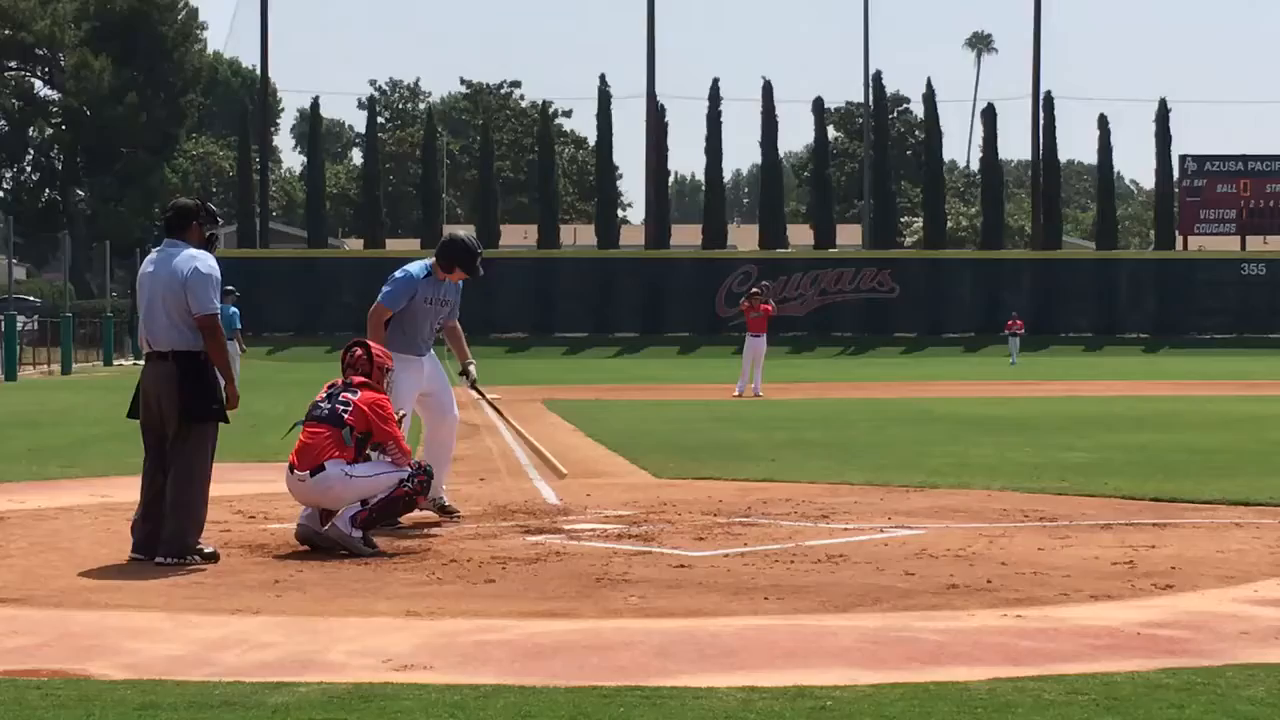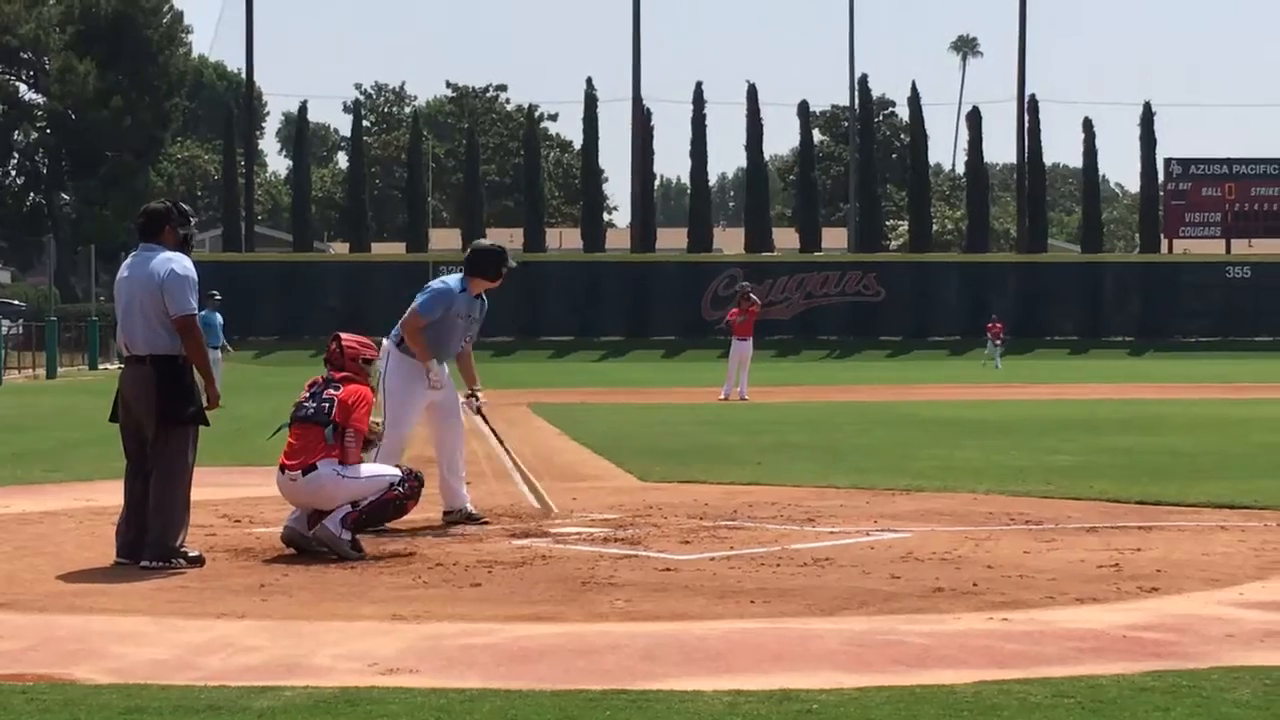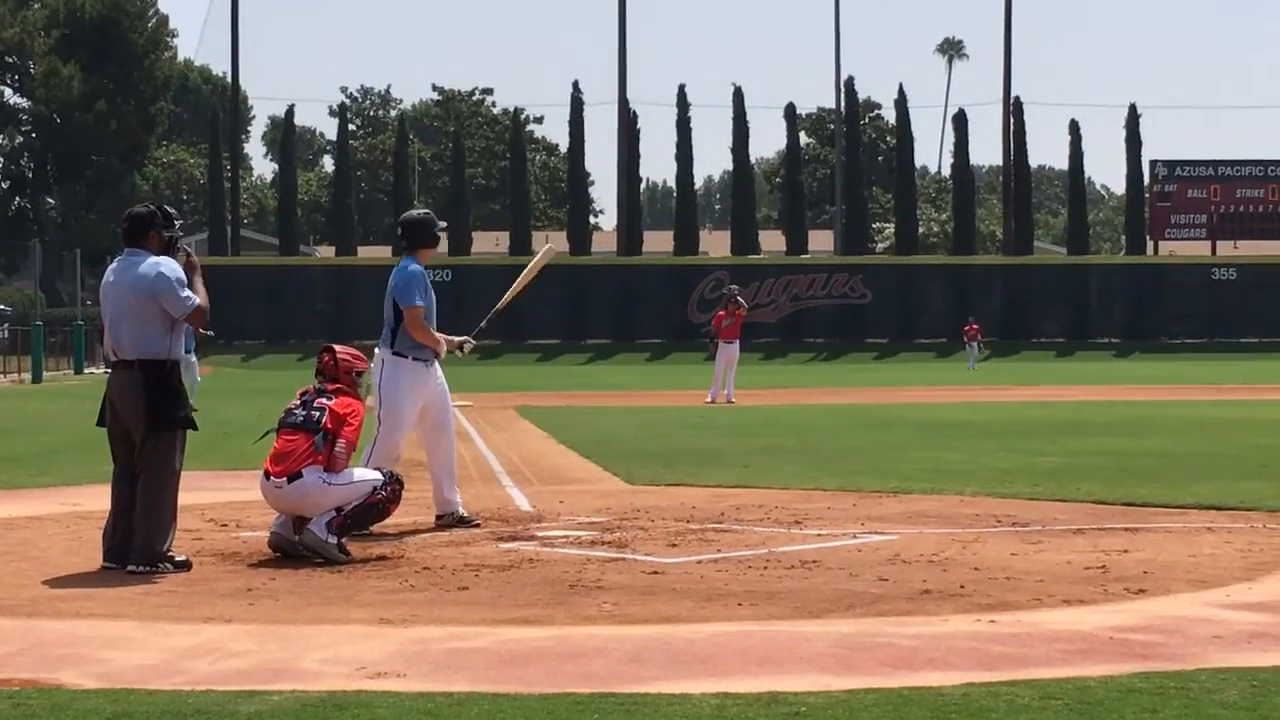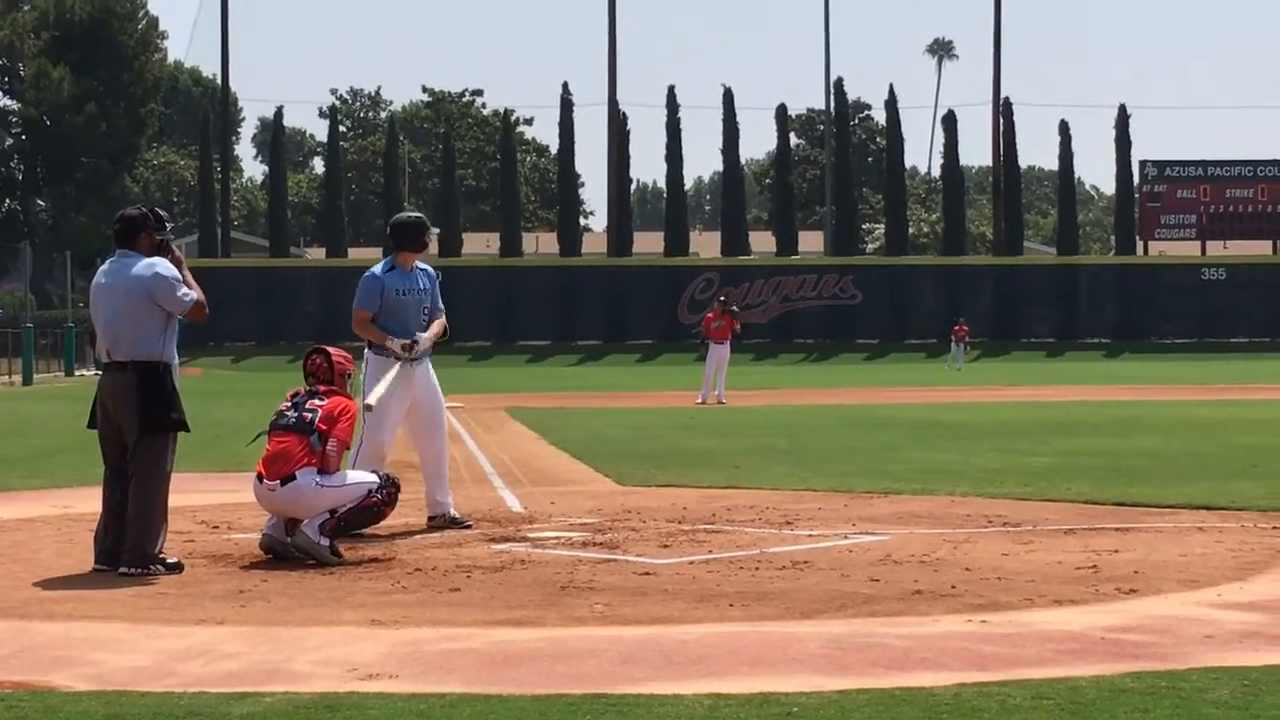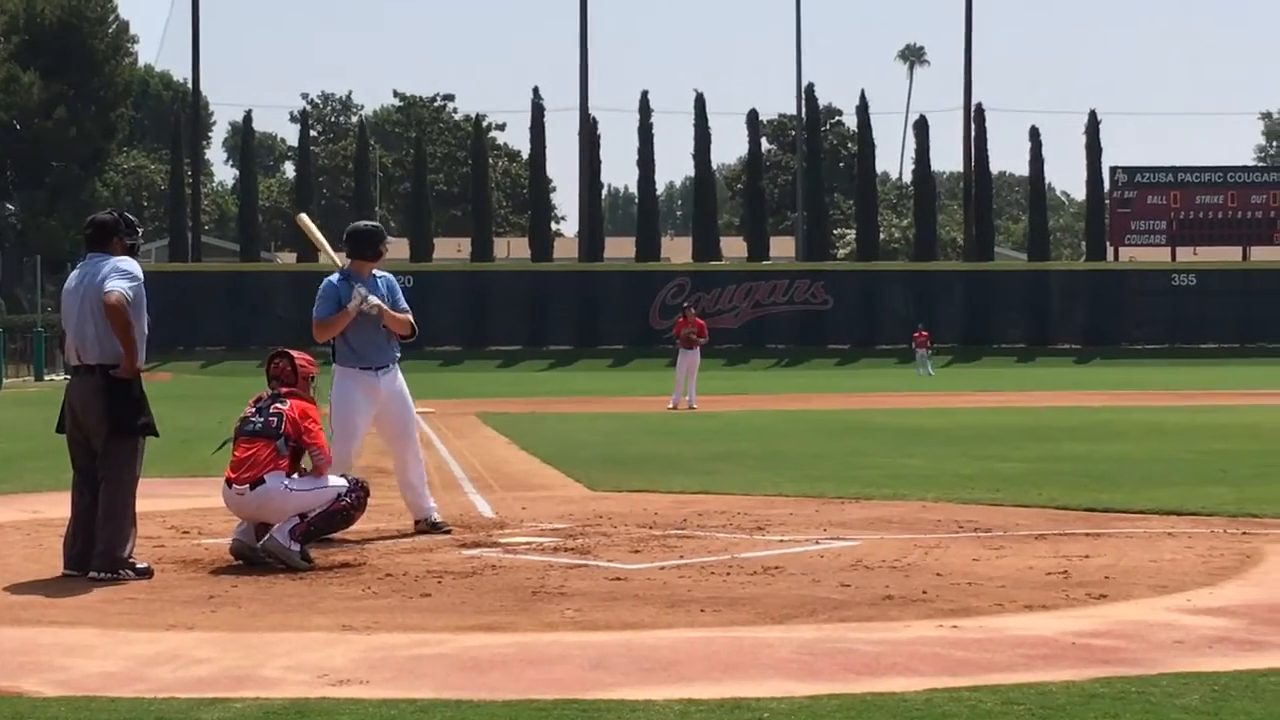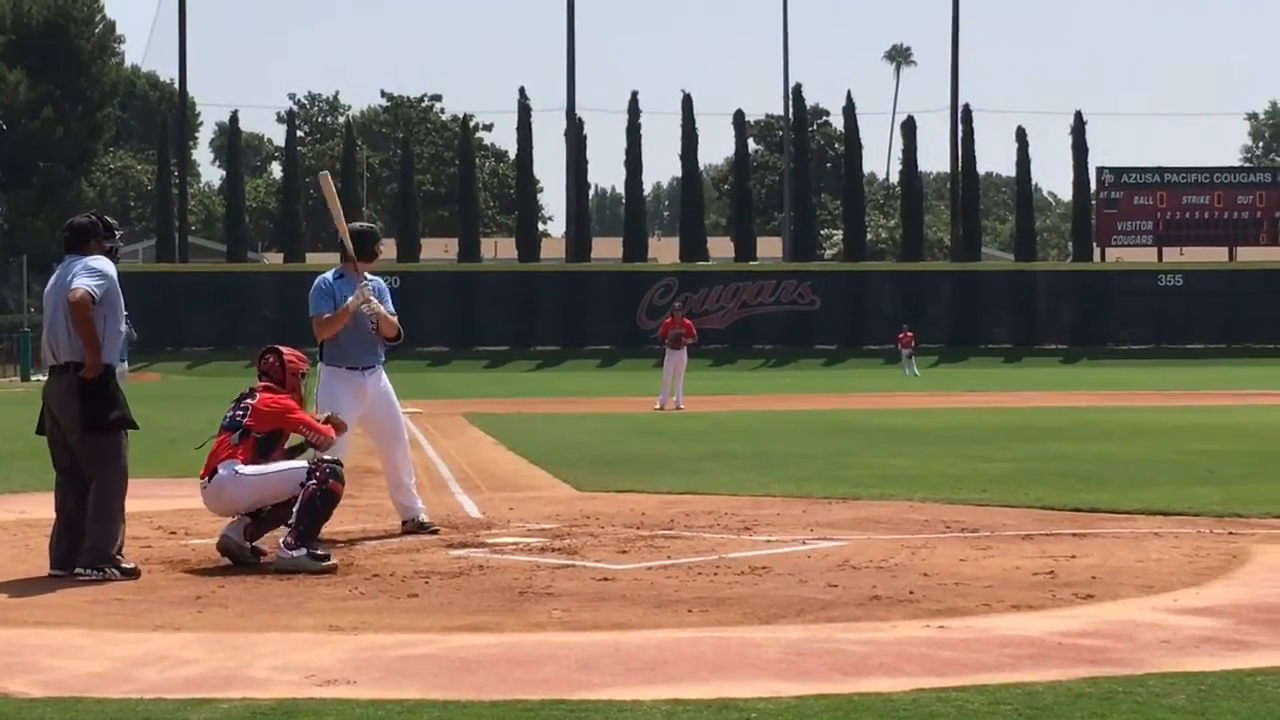
dt=0.7s
person 1, frame 1
left shoulder: (148, 264)
right shoulder: (199, 262)
left elbow: (152, 319)
right elbow: (209, 328)
right wrist: (229, 381)
left hip: (153, 370)
right hip: (188, 372)
left knee: (157, 460)
right knee: (190, 462)
left ankle: (146, 541)
right ankle: (178, 545)
person 1, frame 2
left shoulder: (126, 268)
right shoulder: (176, 264)
left elbow: (132, 322)
right elbow: (187, 328)
right wrist: (209, 381)
left hip: (132, 373)
right hip: (167, 375)
left knee: (138, 464)
right knee: (171, 465)
left ankle: (131, 545)
right ankle: (163, 549)
person 1, frame 3
left shoulder: (112, 273)
right shoulder: (162, 268)
left elbow: (126, 321)
right elbow: (199, 316)
right wrist: (194, 274)
left hip: (119, 378)
right hip: (155, 380)
left knee: (126, 468)
right knee: (159, 469)
left ankle: (118, 549)
right ankle: (150, 553)
person 1, frame 4
left shoulder: (101, 275)
right shoulder: (157, 270)
left elbow: (112, 322)
right elbow: (199, 310)
right wrist: (182, 269)
left hip: (110, 380)
right hip: (147, 382)
left knee: (116, 471)
right knee: (150, 471)
left ankle: (109, 551)
right ankle: (141, 555)
person 1, frame 5
left shoulder: (73, 278)
right shoulder: (124, 267)
left elbow: (73, 329)
right elbow: (114, 303)
right wrist: (130, 353)
left hip: (79, 383)
right hip: (114, 384)
left knee: (86, 475)
right knee: (118, 475)
left ankle: (79, 557)
right ankle: (111, 560)
person 1, frame 6
left shoulder: (56, 278)
right shoulder: (98, 267)
right elbow: (78, 300)
right wrist: (94, 354)
left hip: (58, 382)
right hip: (89, 382)
left knee: (71, 475)
right knee: (108, 472)
left ankle: (65, 556)
right ankle: (99, 558)
person 2, frame 1
left shoulder: (454, 285)
right shoulder: (409, 278)
left elbow: (450, 326)
right elbow: (376, 318)
left wrist: (468, 361)
left hip: (426, 359)
right hip: (395, 361)
left knee: (446, 421)
left ankle: (433, 493)
person 2, frame 2
left shoulder: (480, 303)
right shoulder: (446, 290)
left elbow: (463, 349)
right elbow: (409, 325)
left wrist: (474, 388)
right wrist: (429, 365)
left hip: (436, 367)
right hip: (404, 362)
left knee: (453, 431)
right knee: (396, 434)
left ankle: (456, 505)
person 2, frame 3
left shoulder: (415, 271)
right shoulder: (411, 272)
right elbow: (415, 326)
left wrist: (450, 340)
right wrist: (440, 343)
left hip: (427, 367)
right hip: (399, 368)
left knee: (442, 435)
right knee: (389, 440)
left ankle: (449, 508)
person 2, frame 4
left shoulder: (427, 274)
right shoulder: (377, 277)
left elbow: (439, 318)
right elbow: (359, 324)
left wrist: (428, 337)
right wrist: (391, 342)
left hip: (420, 368)
right hip: (385, 368)
left knee: (435, 438)
right knee: (375, 441)
left ankle: (441, 510)
person 2, frame 5
left shoulder: (387, 281)
right shoulder: (333, 286)
left elbow: (408, 330)
right elbow: (320, 334)
left wrist: (381, 309)
right wrist: (352, 308)
left hip: (390, 377)
right hip: (352, 379)
left knee: (408, 446)
right knee: (342, 452)
left ankle: (425, 514)
person 2, frame 6
left shoulder: (377, 285)
right shoulder: (326, 284)
left elbow: (394, 333)
right elbow: (321, 331)
left wrist: (379, 312)
right wrist: (352, 304)
left hip: (375, 377)
right hip: (339, 379)
left knee: (396, 444)
right knee: (329, 451)
left ankle: (412, 514)
person 3, frame 1
left shoulder: (331, 389)
right shoulder: (375, 399)
right elbow: (401, 457)
right wrist: (396, 431)
left hip: (296, 481)
right hip: (327, 481)
left knee: (360, 463)
right knee: (419, 476)
left ankle: (311, 522)
right ankle: (350, 525)
person 3, frame 2
left shoulder: (315, 386)
right shoulder: (359, 391)
right elbow: (351, 451)
left wrist: (364, 430)
left hip: (286, 482)
right hip: (318, 480)
right knee: (409, 482)
left ankle: (298, 525)
right ankle: (340, 526)
person 3, frame 3
left shoulder: (303, 397)
right shoulder: (351, 404)
left elbow: (296, 445)
right elbow: (339, 460)
right wrist: (333, 487)
left hip: (270, 487)
right hip: (303, 487)
right knee: (390, 485)
left ankle: (284, 529)
right ankle: (324, 530)
person 3, frame 4
left shoulder: (292, 400)
right shoulder: (343, 404)
left elbow: (286, 449)
right elbow: (331, 458)
right wrist: (326, 490)
left hip: (263, 490)
right hip: (297, 490)
right knee: (386, 487)
left ankle: (276, 532)
right ankle: (318, 533)
person 3, frame 5
left shoulder: (255, 405)
right shoulder: (303, 408)
right elbow: (322, 463)
left wrist: (299, 473)
right wrist: (309, 474)
left hip: (232, 496)
right hip: (265, 494)
right knee: (356, 492)
left ankle: (246, 536)
right ankle: (288, 537)
person 3, frame 6
left shoulder: (249, 401)
right shoulder: (278, 402)
right elbow: (326, 439)
left wrist: (306, 445)
right wrist: (328, 425)
left hip: (213, 490)
right hip: (231, 483)
left knee: (296, 491)
right knee: (328, 472)
left ankle: (237, 535)
right ankle: (294, 550)
